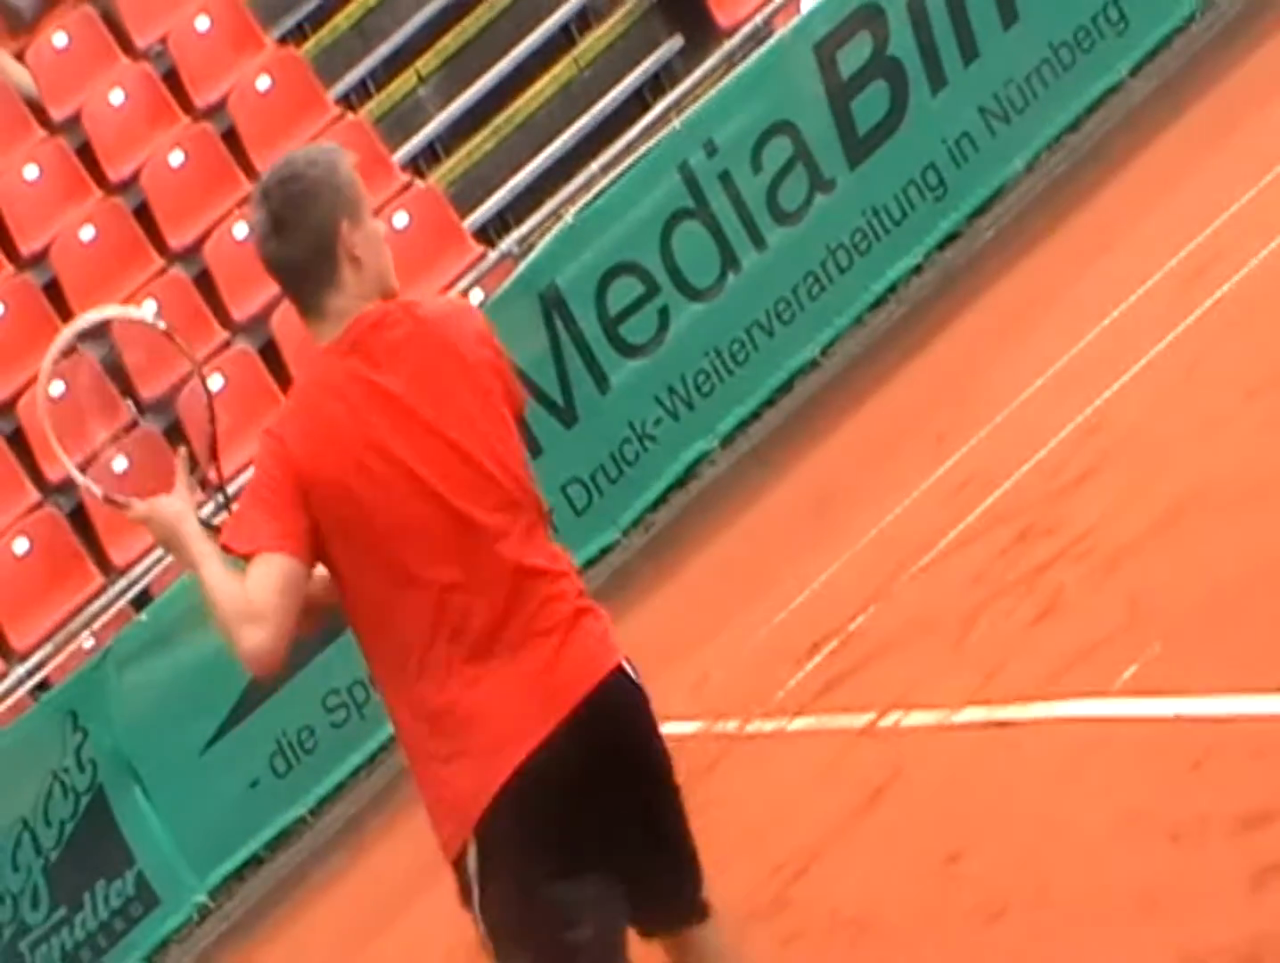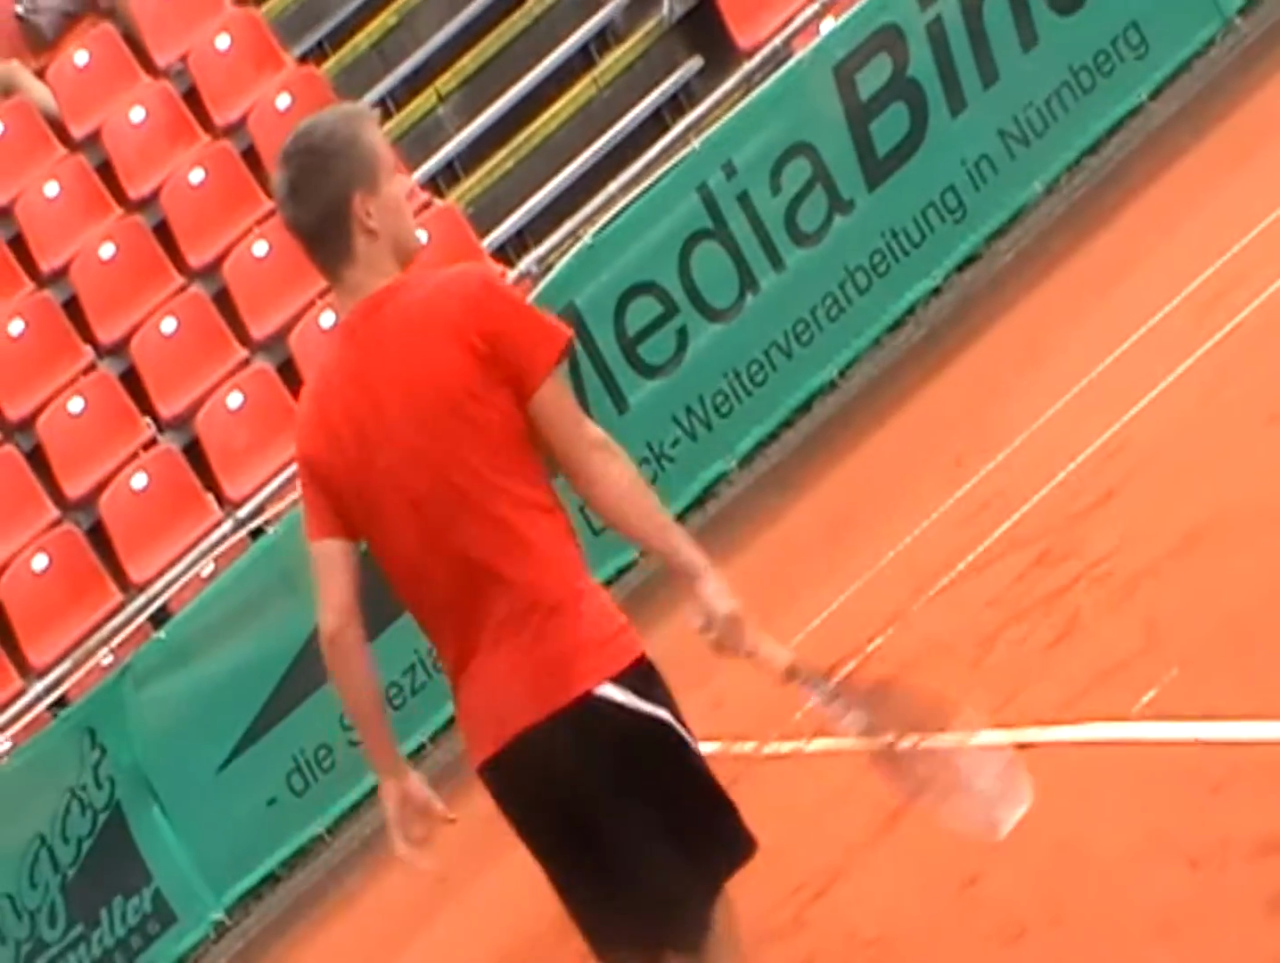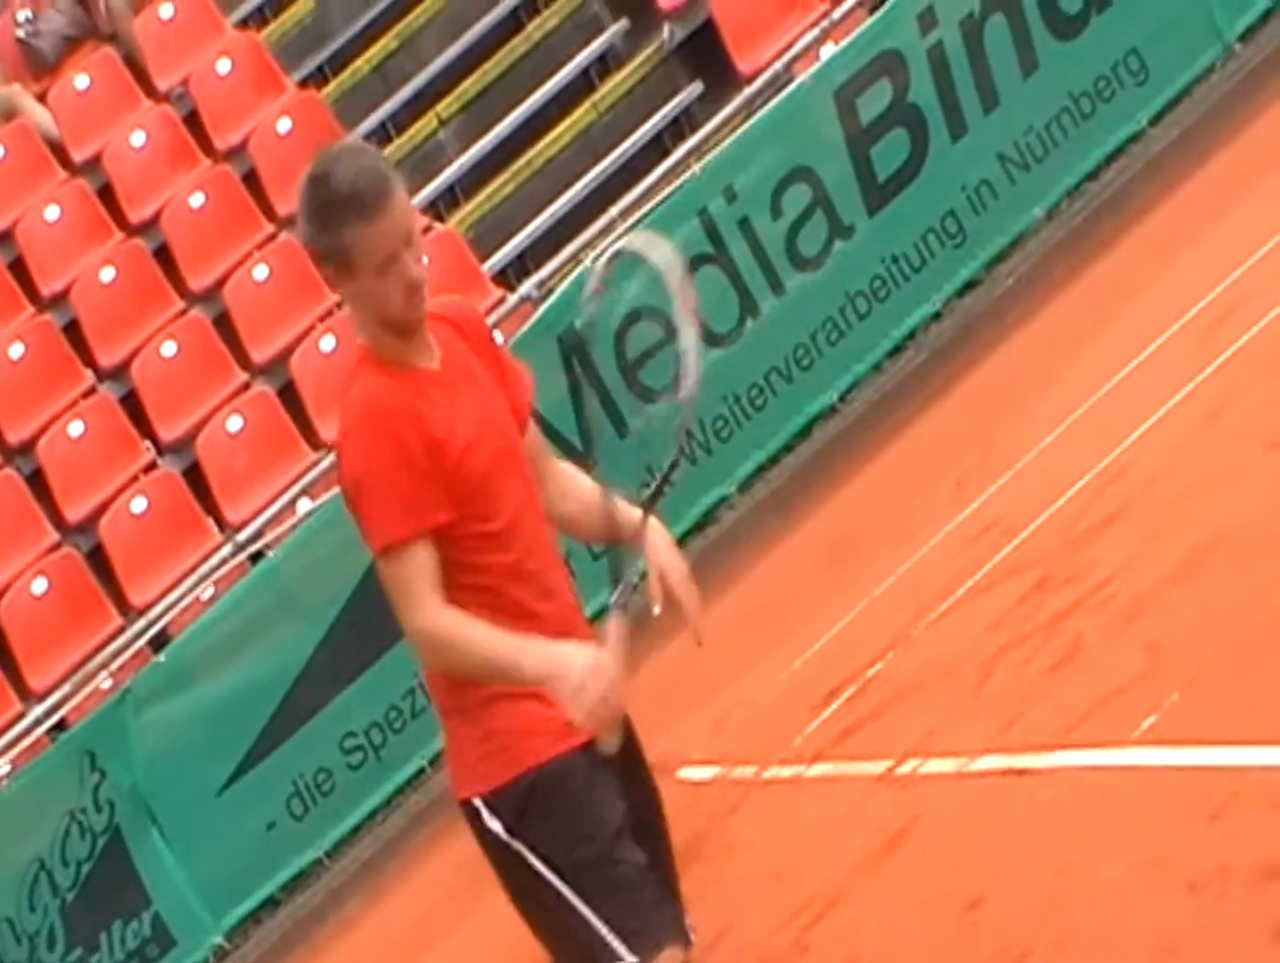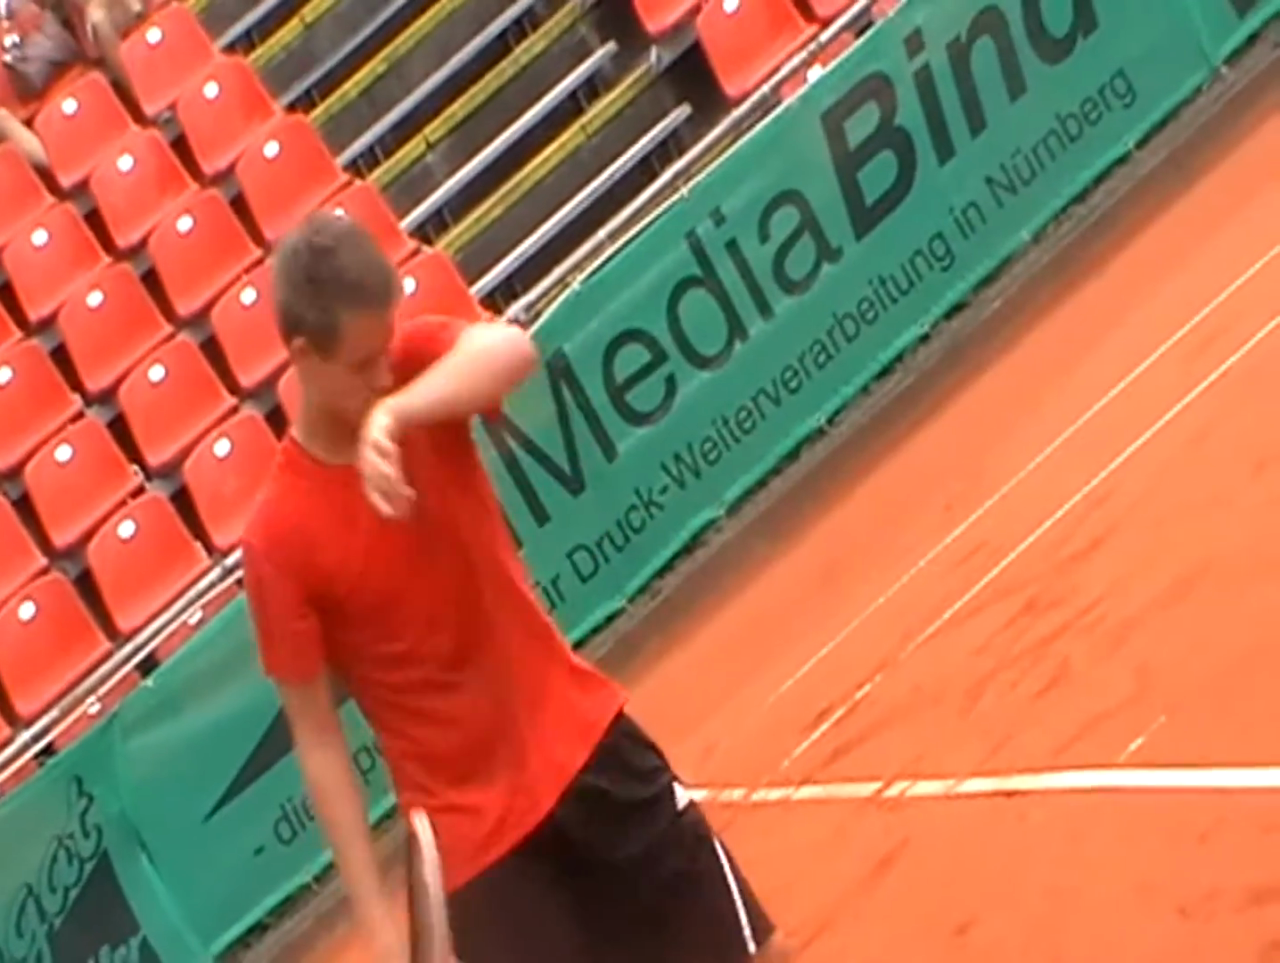
dt=0.5s
person 1, frame 1
left shoulder: (295, 440)
right shoulder: (458, 329)
left elbow: (261, 638)
left wrist: (188, 536)
left hip: (476, 765)
right hip: (587, 681)
person 1, frame 2
left shoulder: (320, 417)
right shoulder: (473, 302)
left elbow: (338, 625)
right elbow: (588, 457)
left wrist: (390, 769)
right wrist: (697, 569)
left hip: (499, 719)
right hip: (584, 669)
person 1, frame 3
left shoulder: (463, 331)
right shoulder: (375, 423)
right elbow: (427, 625)
left wrist: (641, 527)
right wrist: (555, 664)
left hip: (581, 713)
right hip: (517, 750)
person 1, frame 4
left shoulder: (420, 366)
right shoulder: (279, 537)
left elbow: (511, 349)
right elbow: (317, 739)
left wrist: (397, 413)
left hip: (583, 736)
